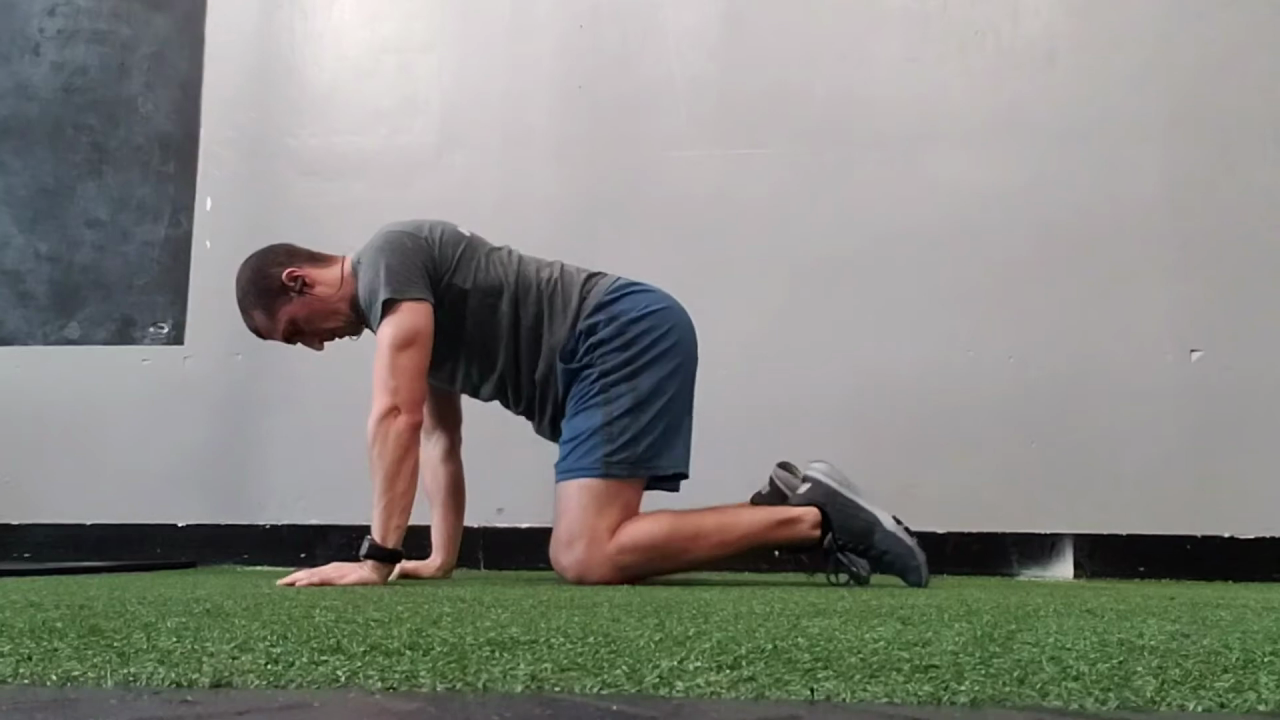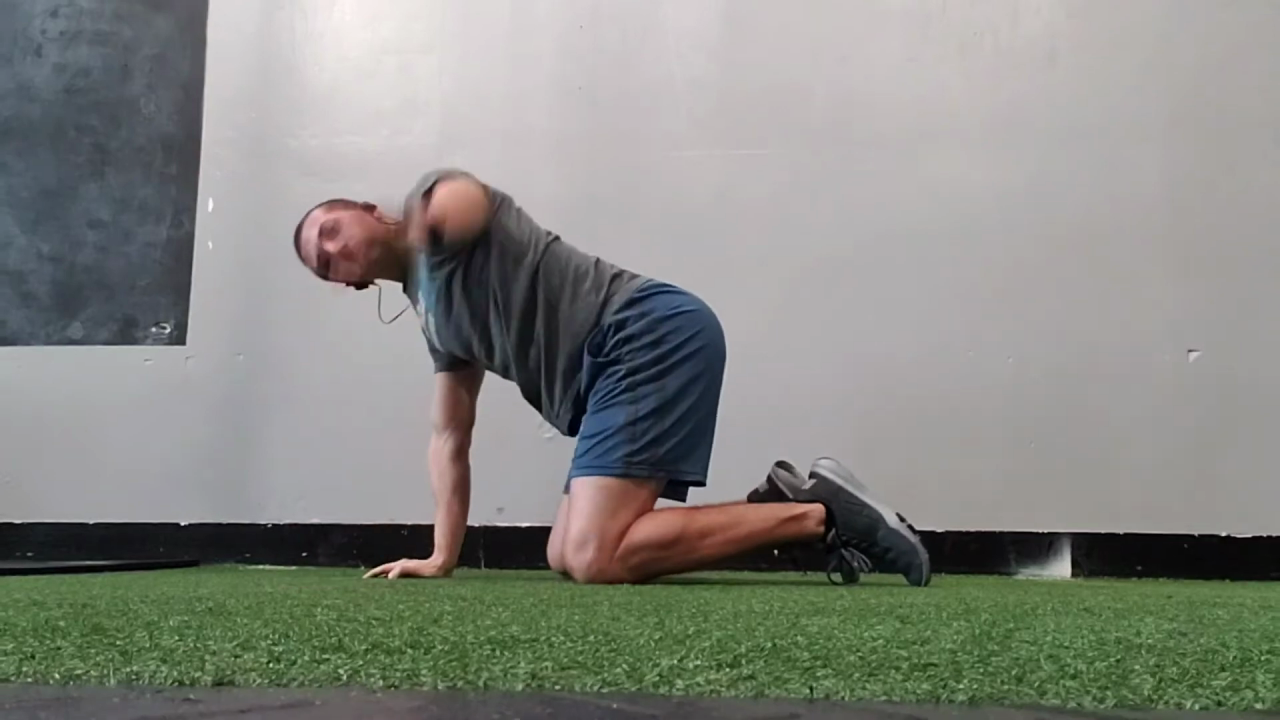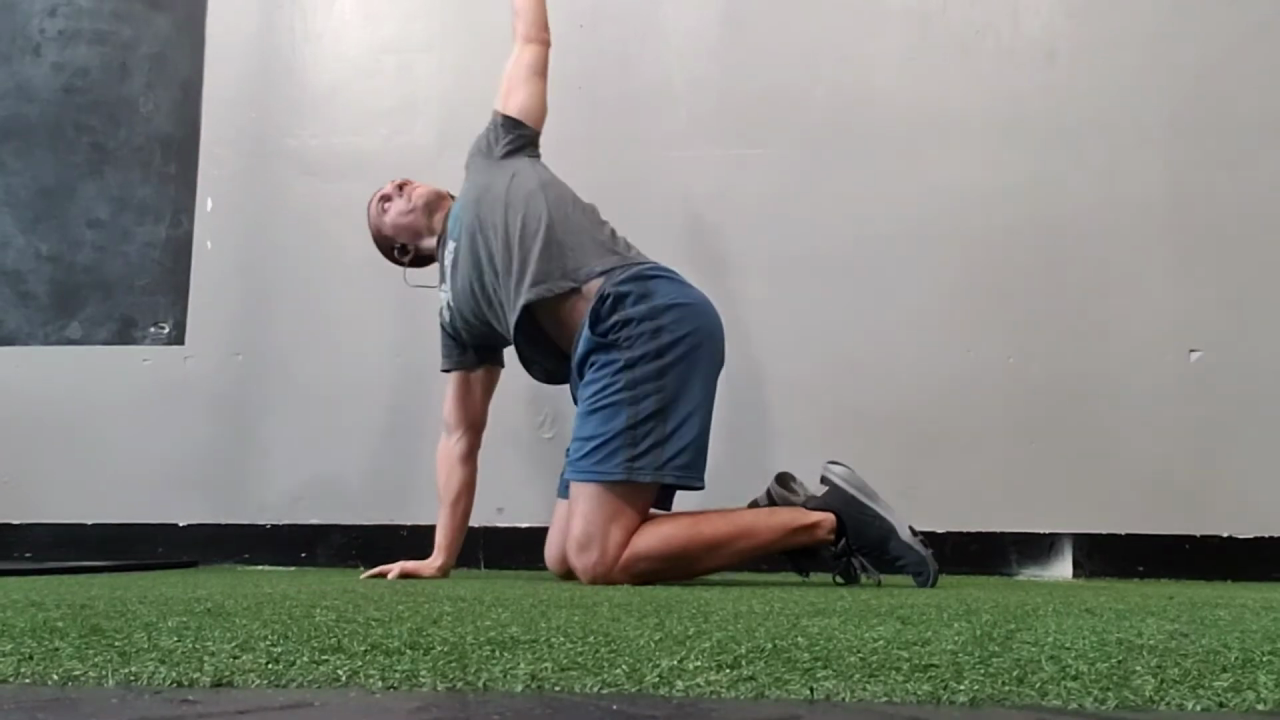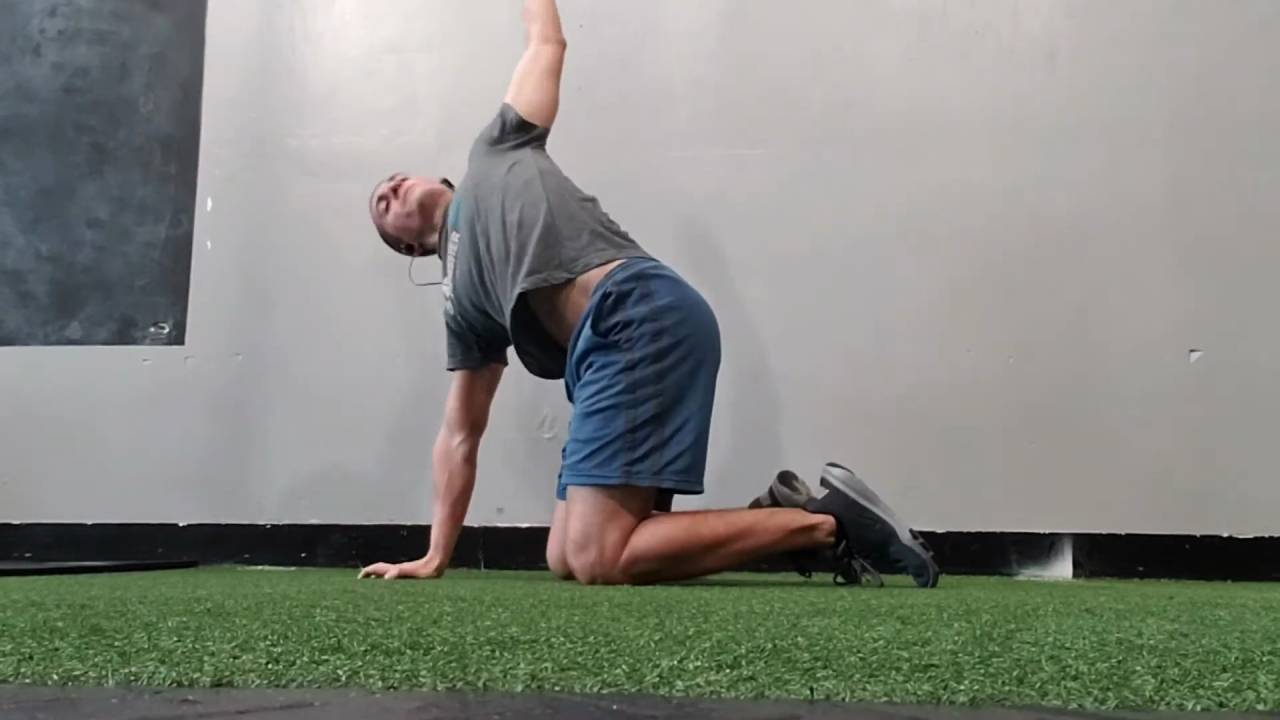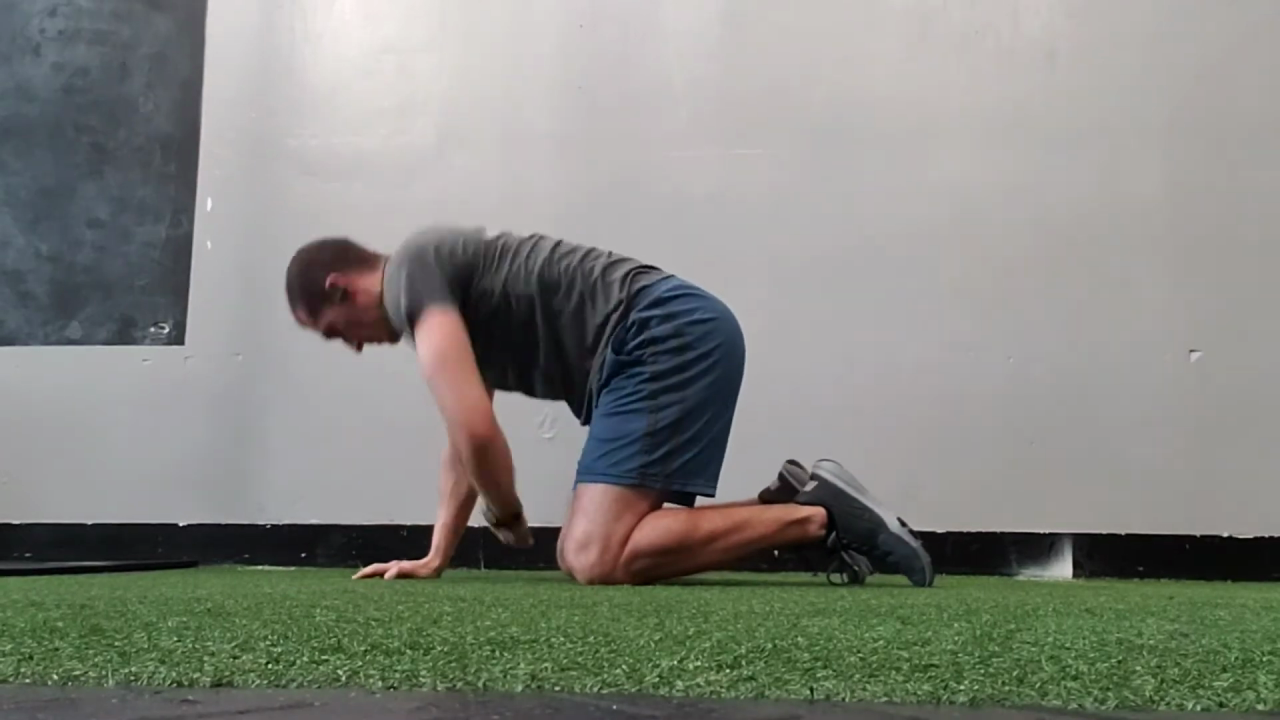
dt=0.7s
person 1, frame 1
left shoulder: (388, 259)
right shoulder: (409, 313)
left elbow: (396, 416)
right elbow: (439, 434)
left wrist: (378, 556)
right wrist: (443, 556)
left hip: (626, 332)
right hip: (626, 346)
left knee: (588, 559)
right knee: (575, 553)
left ankle: (812, 517)
right ankle: (781, 506)
person 1, frame 2
left shoulder: (431, 201)
right shoulder: (429, 308)
left elbow: (462, 203)
right elbow: (449, 436)
left wrist: (417, 225)
right wrist: (441, 556)
left hip: (652, 333)
right hip: (628, 359)
left knee: (594, 559)
right knee: (567, 554)
left ankle: (816, 513)
right ankle: (775, 502)
person 1, frame 3
left shoulder: (492, 160)
right shoulder: (457, 305)
right elbow: (460, 435)
right wrist: (440, 556)
left hip: (645, 320)
right hip: (609, 349)
left knee: (601, 562)
right knee: (565, 558)
left ankle: (827, 518)
right ankle: (784, 518)
person 1, frame 4
left shoulder: (495, 154)
right shoulder: (462, 300)
right elbow: (459, 434)
right wrist: (434, 556)
left hip: (640, 320)
right hip: (611, 345)
left knee: (599, 562)
right knee: (567, 559)
left ankle: (824, 522)
right ankle: (783, 519)
person 1, frame 5
left shoulder: (415, 269)
right shoulder: (442, 299)
left elbow: (477, 433)
right elbow: (465, 437)
left wrist: (513, 531)
right wrist: (435, 555)
left hip: (669, 333)
right hip: (680, 334)
left knee: (595, 561)
right knee: (580, 553)
left ankle: (817, 515)
right ankle: (790, 503)
